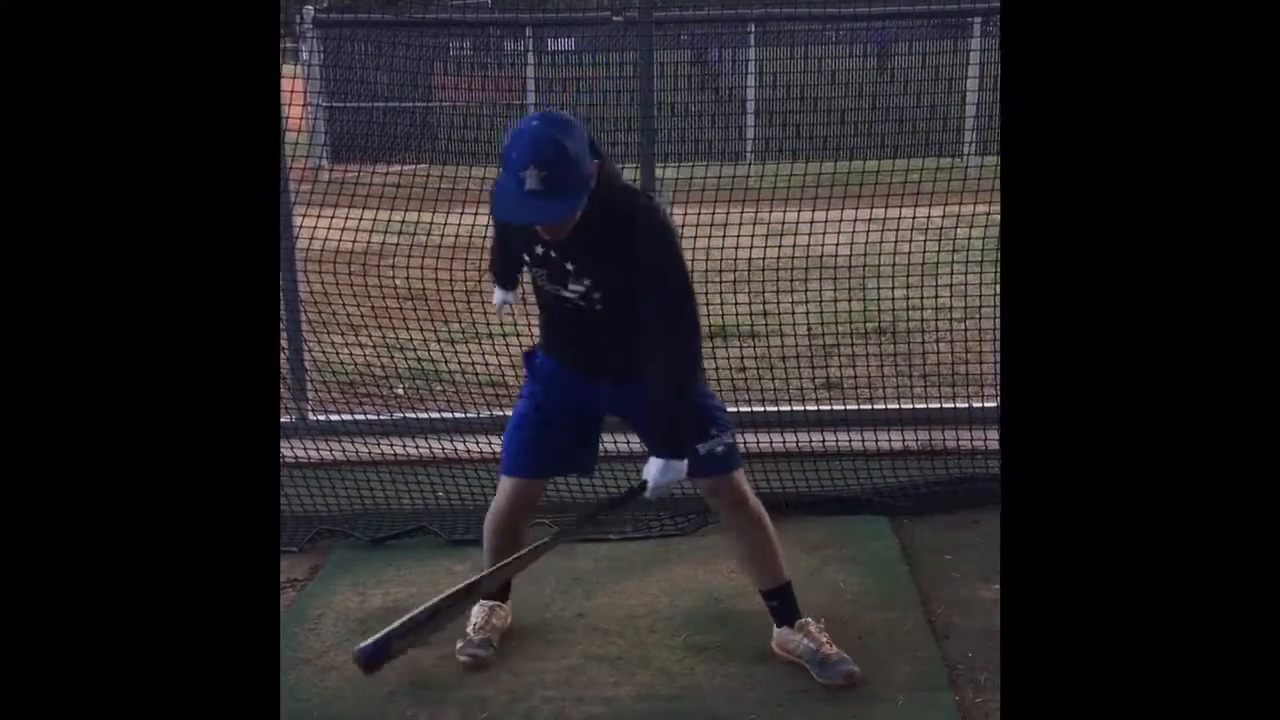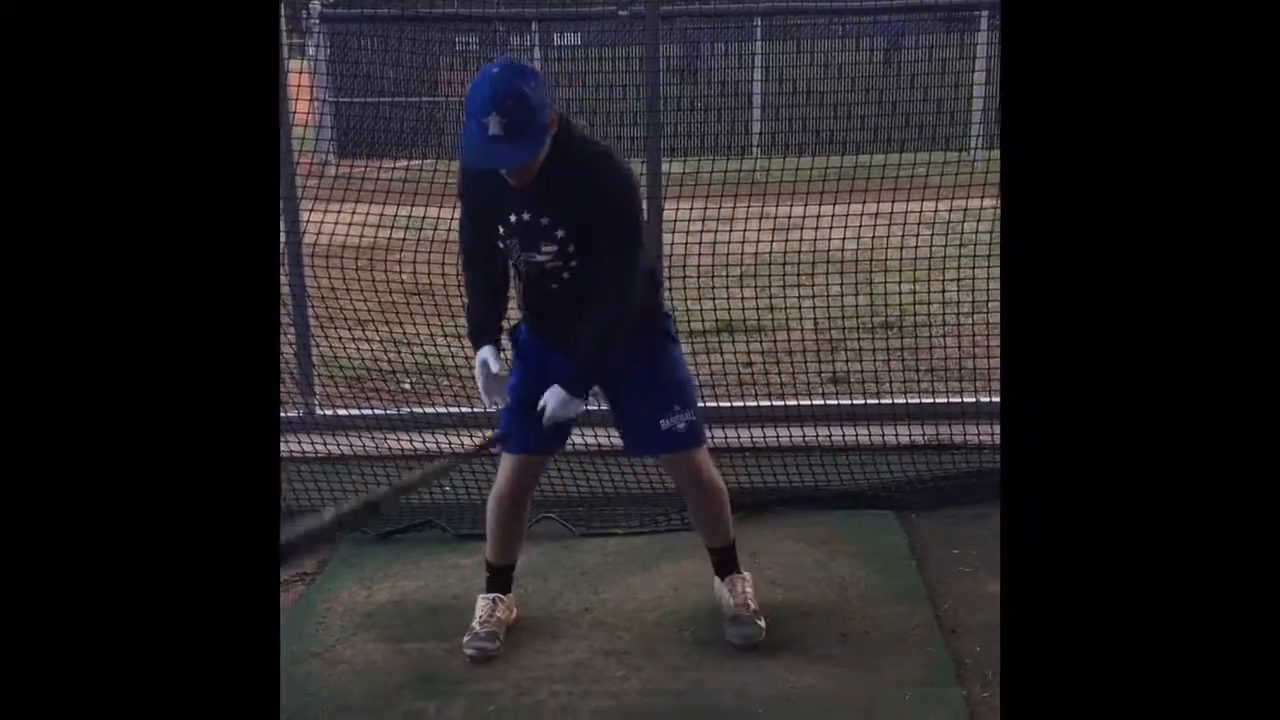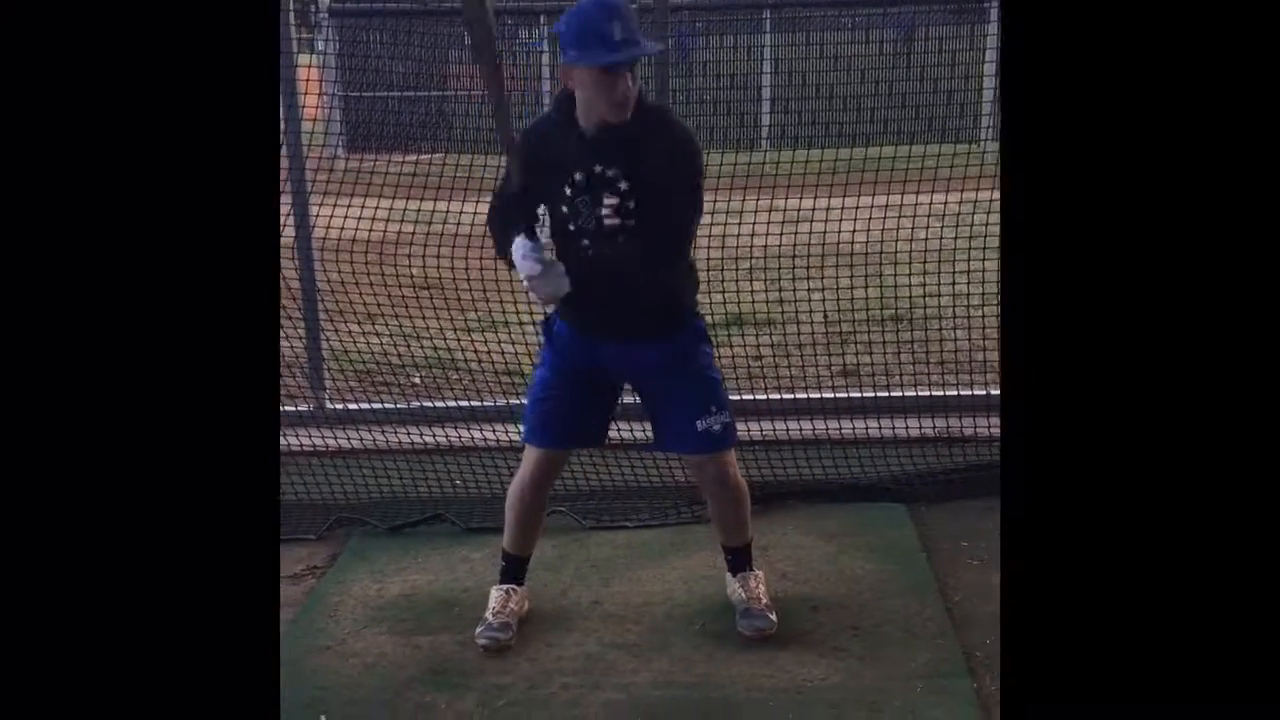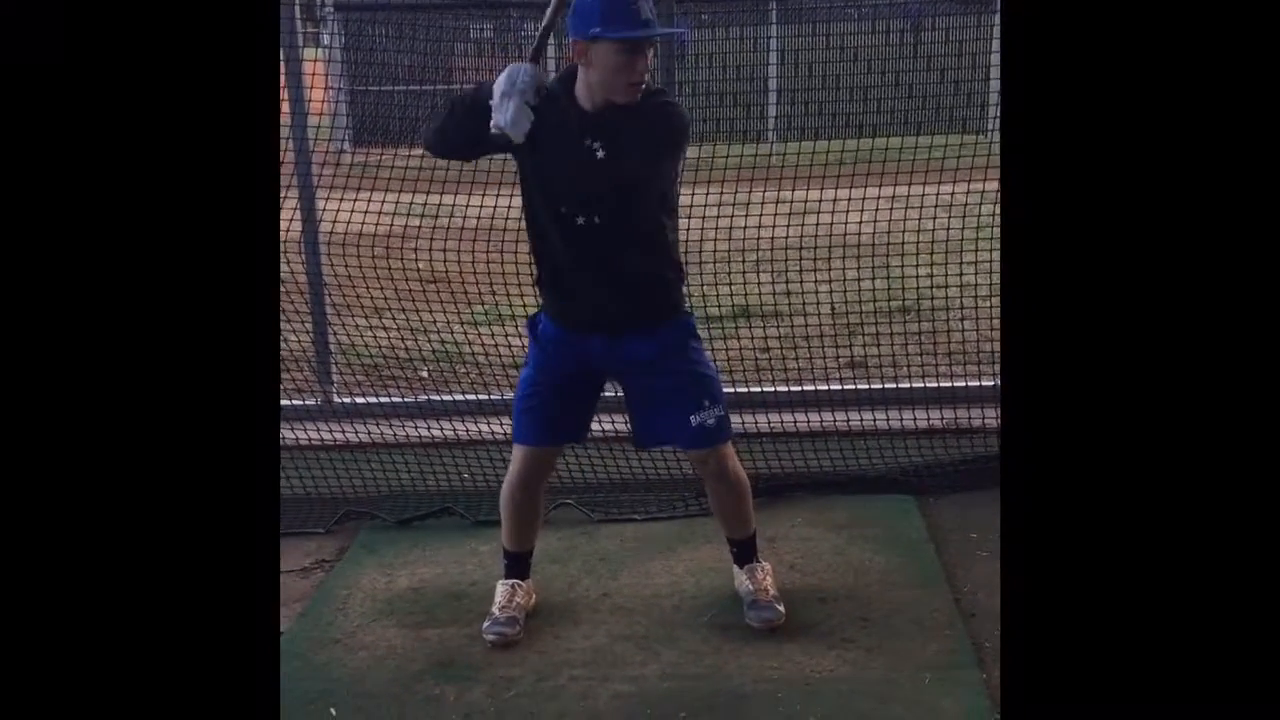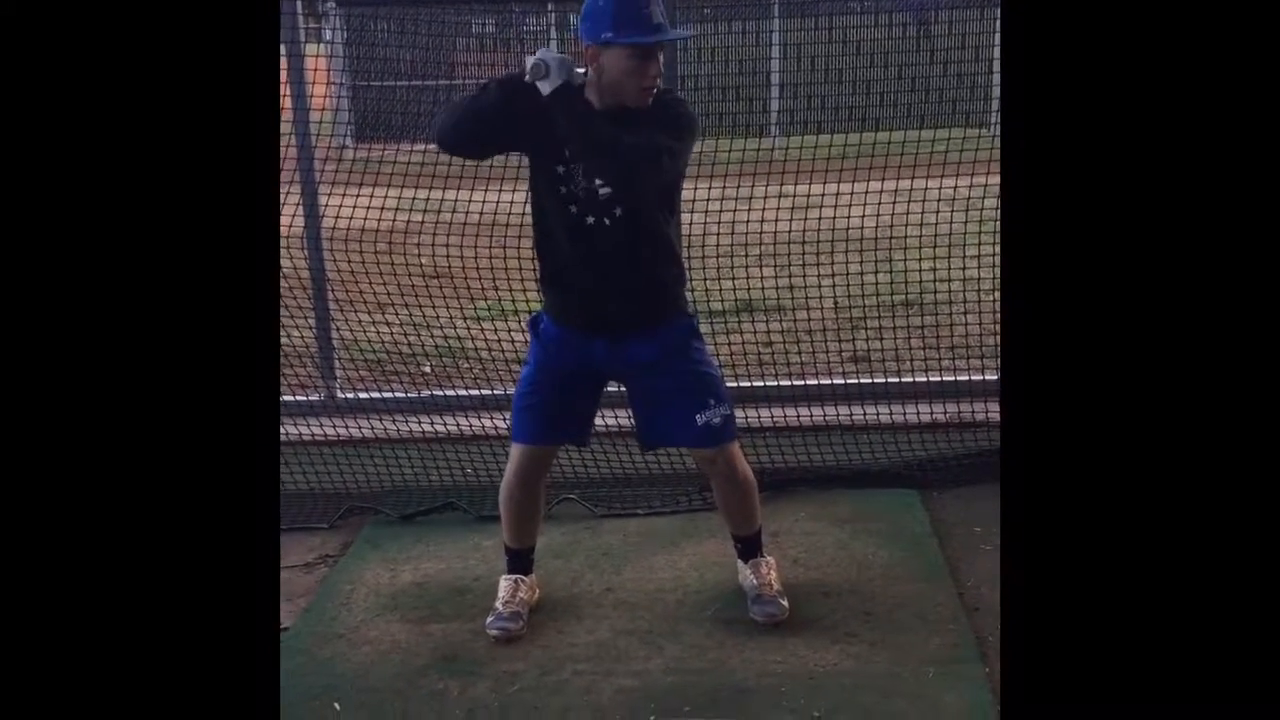
dt=0.4s
person 1, frame 1
left shoulder: (639, 226)
right shoulder: (518, 204)
left elbow: (674, 337)
left wrist: (668, 443)
right wrist: (502, 282)
left hip: (652, 367)
right hip: (564, 363)
left knee: (729, 489)
right knee: (514, 494)
left ankle: (791, 626)
right ankle: (490, 603)
person 1, frame 2
left shoulder: (604, 177)
right shoulder: (478, 177)
left elbow: (621, 291)
right elbow: (481, 261)
left wrist: (576, 381)
right wrist: (485, 341)
left hip: (632, 333)
right hip: (544, 337)
left knee: (690, 465)
right knee: (515, 471)
left ankle: (731, 580)
right ankle: (496, 597)
person 1, frame 3
left shoulder: (671, 143)
right shoulder: (542, 141)
left elbow: (668, 254)
right elbow: (505, 219)
left wrist: (575, 274)
right wrist: (519, 244)
left hip: (666, 331)
right hip: (579, 331)
left knee: (715, 463)
right knee: (537, 463)
left ankle: (742, 575)
right ankle: (510, 587)
person 1, frame 4
left shoulder: (661, 118)
right shoulder: (537, 107)
left elbow: (617, 192)
right elbow: (439, 140)
left wrist: (527, 134)
right wrist: (490, 94)
left hip: (654, 326)
right hip: (566, 326)
left knee: (714, 454)
right knee: (529, 460)
left ankle: (749, 567)
right ankle: (516, 581)
person 1, frame 5
left shoulder: (670, 117)
right shoulder: (543, 111)
left elbow: (634, 174)
right elbow: (451, 135)
left wrist: (563, 100)
right wrist: (523, 82)
left hip: (656, 326)
right hip: (567, 327)
left knee: (721, 454)
right knee: (526, 459)
left ankle: (754, 561)
right ankle: (518, 577)
